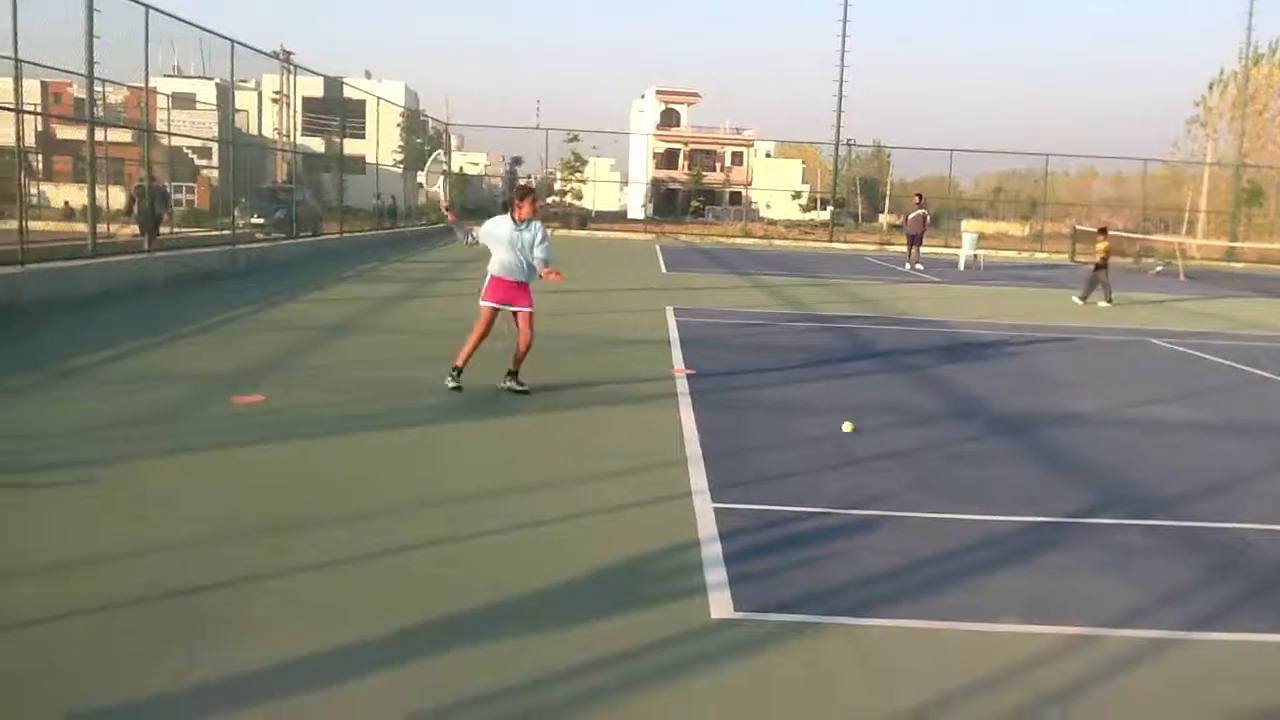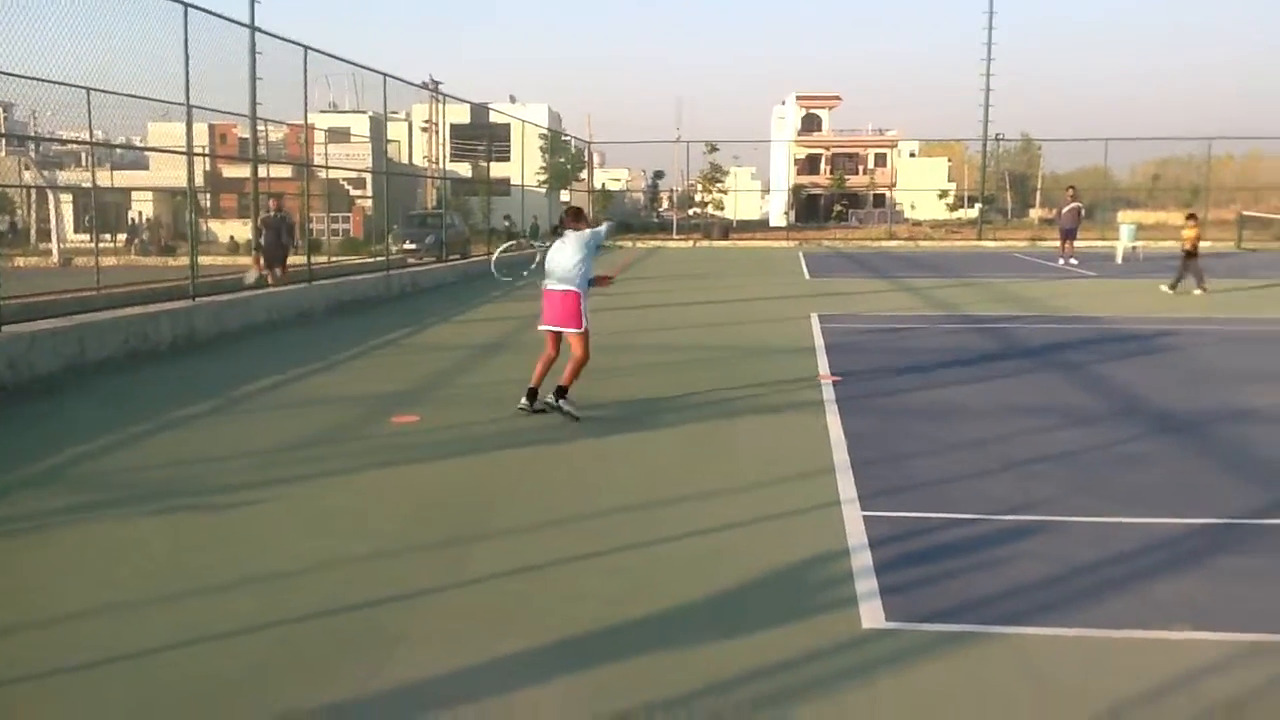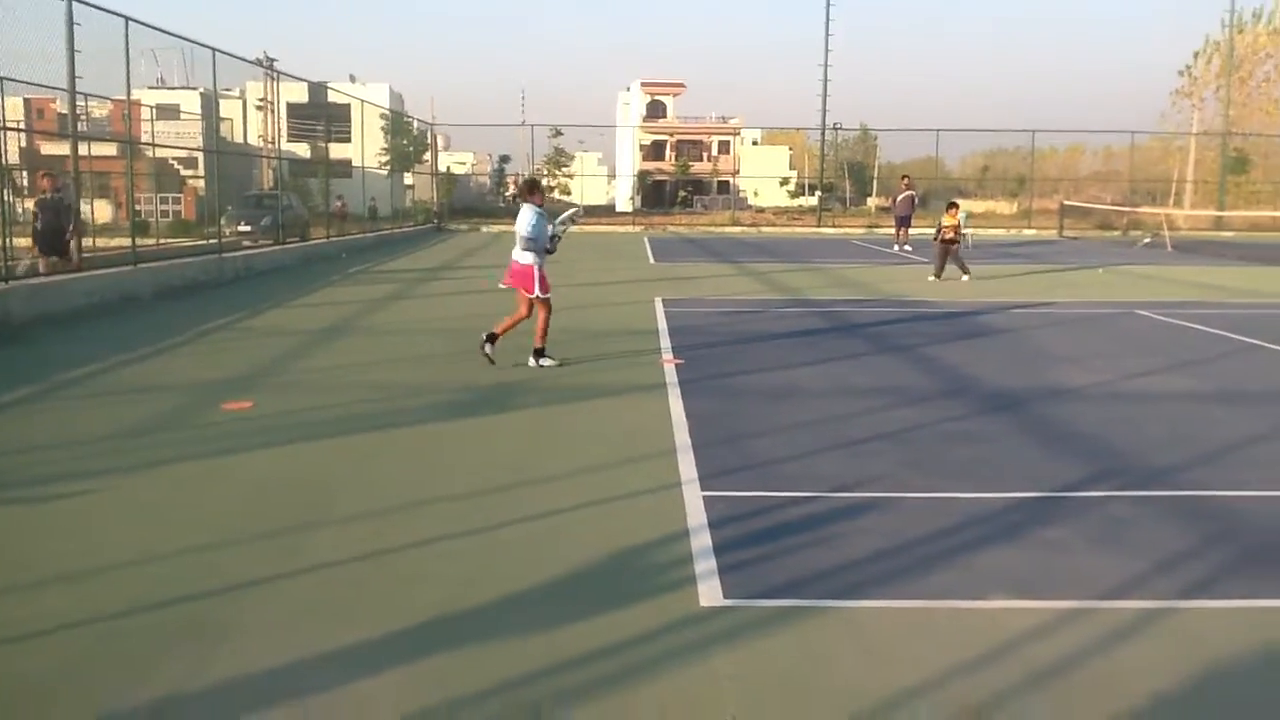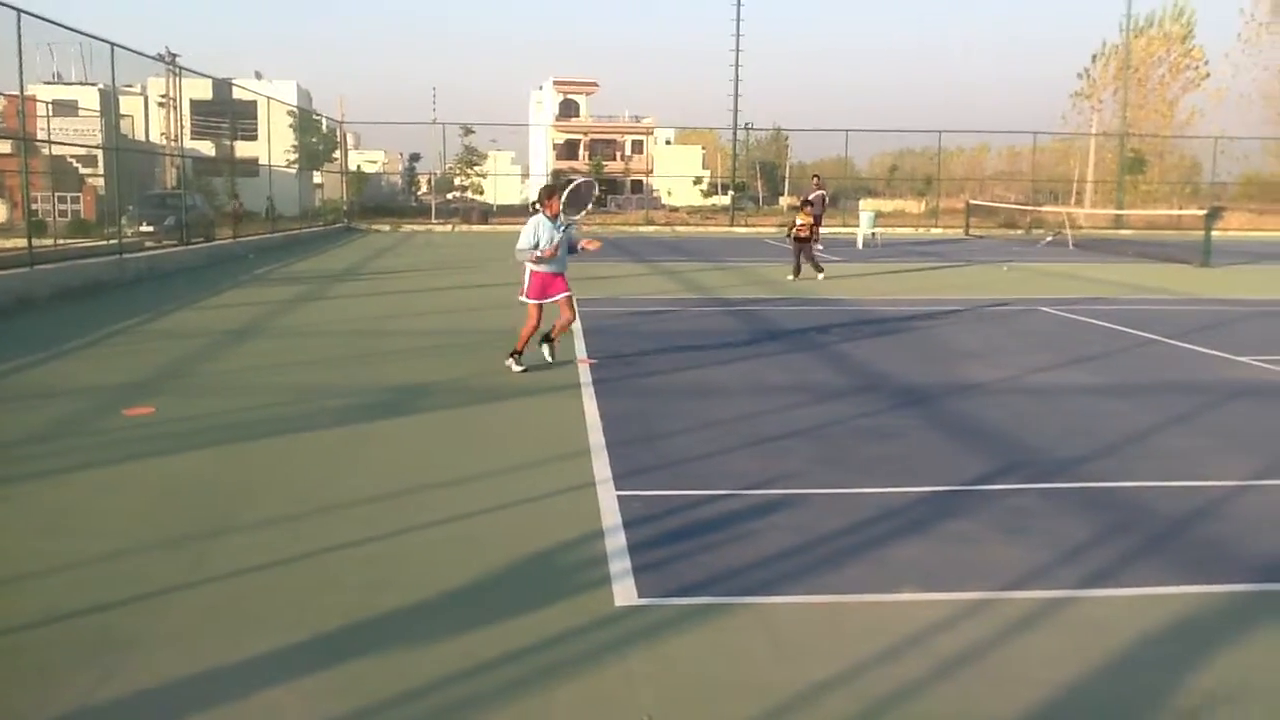
dt=1s
person 1, frame 1
left shoulder: (537, 229)
right shoulder: (495, 224)
left elbow: (539, 258)
left wrist: (544, 271)
left hip: (521, 288)
right hip: (497, 282)
left knee: (527, 337)
right knee: (482, 329)
left ankle: (512, 376)
right ankle: (456, 372)
person 1, frame 2
left shoulder: (554, 248)
right shoulder: (586, 237)
right elbow: (608, 227)
left wrist: (593, 281)
left hip: (550, 296)
right hip: (570, 298)
left knee: (551, 352)
right knee: (581, 354)
left ankle: (529, 398)
right ankle: (559, 394)
person 1, frame 3
left shoulder: (529, 213)
right shoulder: (531, 215)
right elbow: (524, 243)
left wrist: (549, 239)
right wrist: (547, 247)
left hip: (521, 264)
right hip: (530, 267)
left knee: (525, 312)
right knee: (545, 310)
left ankle: (491, 337)
right ankle: (538, 355)
person 1, frame 4
left shoulder: (563, 222)
right shoulder: (534, 224)
left elbow: (569, 246)
right elbow: (520, 253)
left wrist: (582, 244)
right wrist: (542, 255)
left hip: (557, 276)
right hip: (537, 276)
left knee: (569, 317)
right knee: (533, 322)
left ankle: (548, 339)
right ankle: (515, 356)
